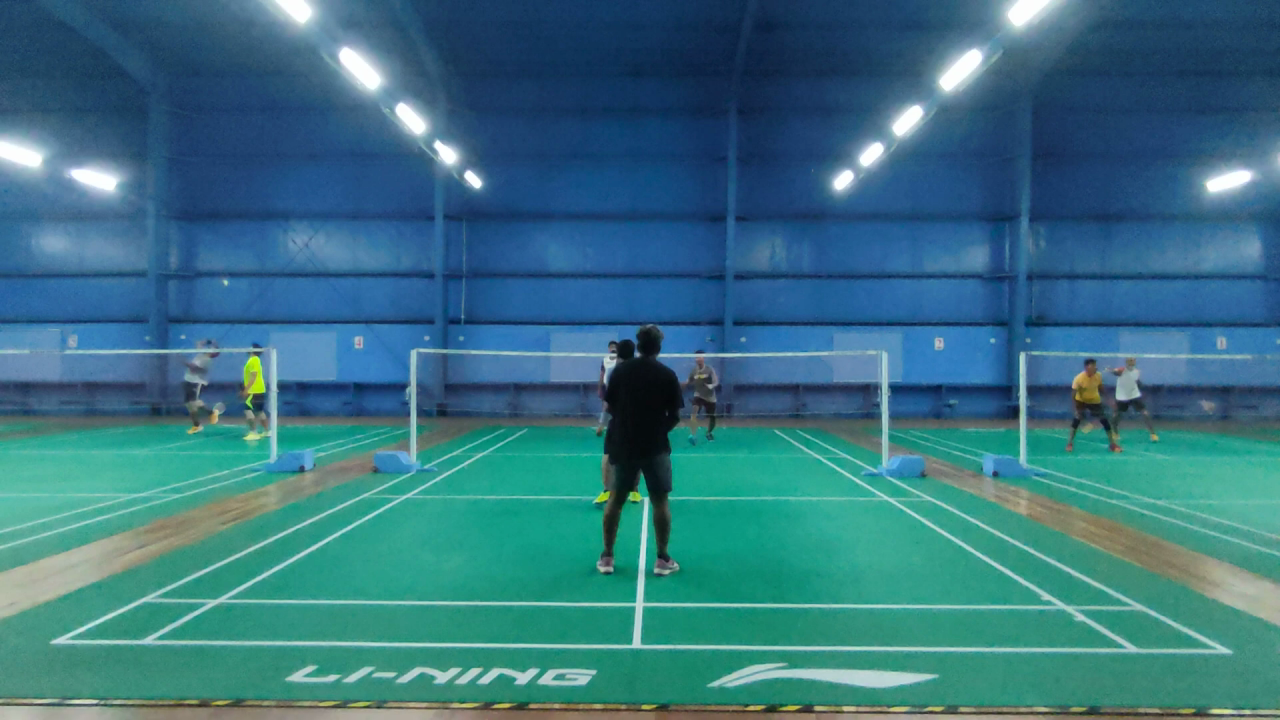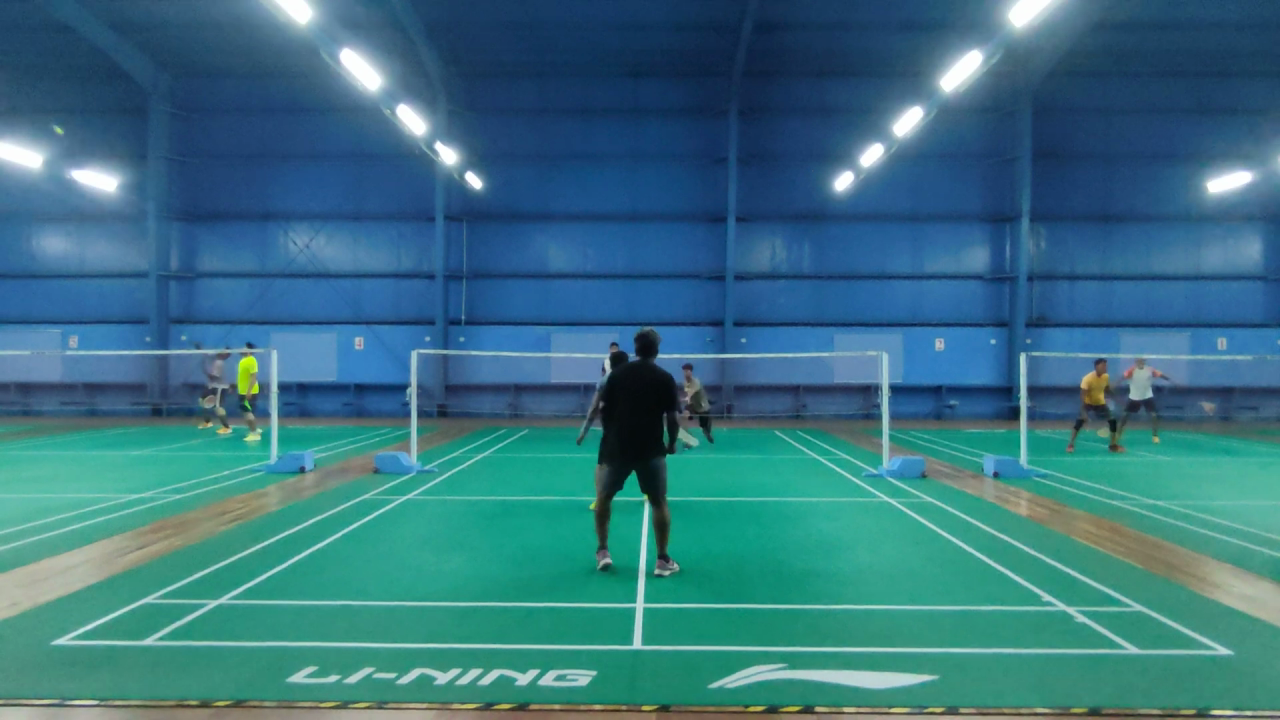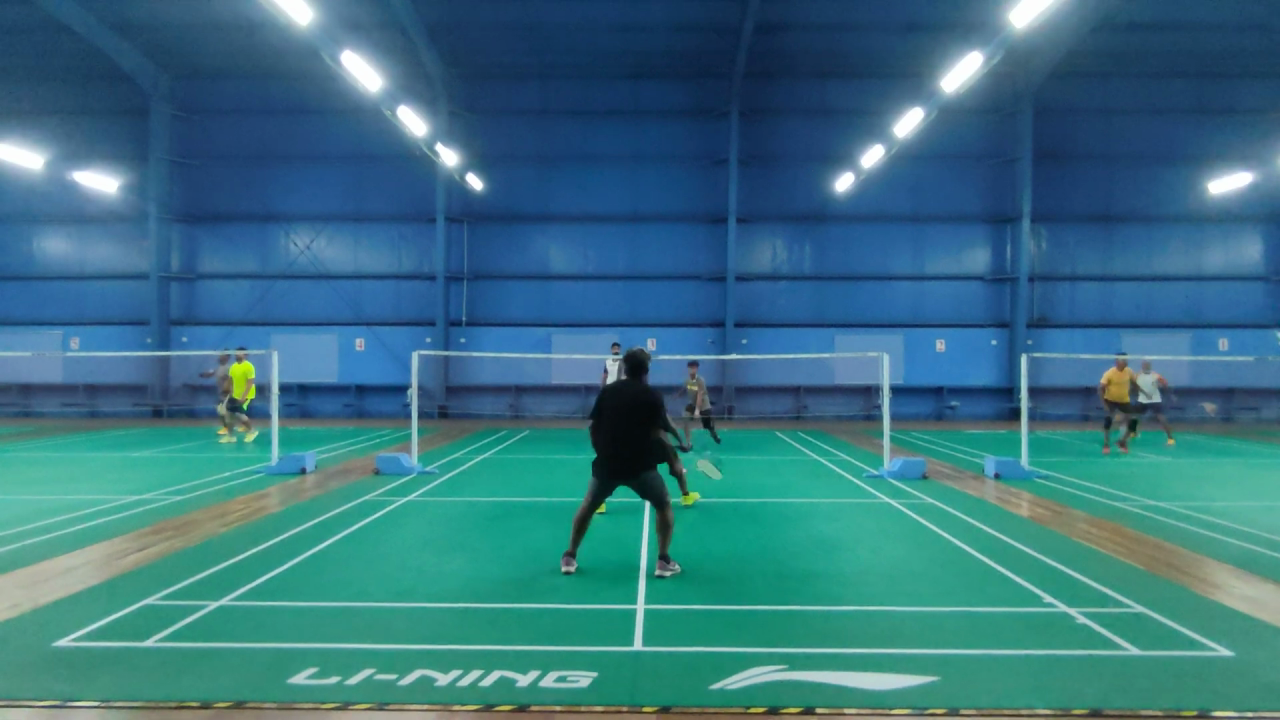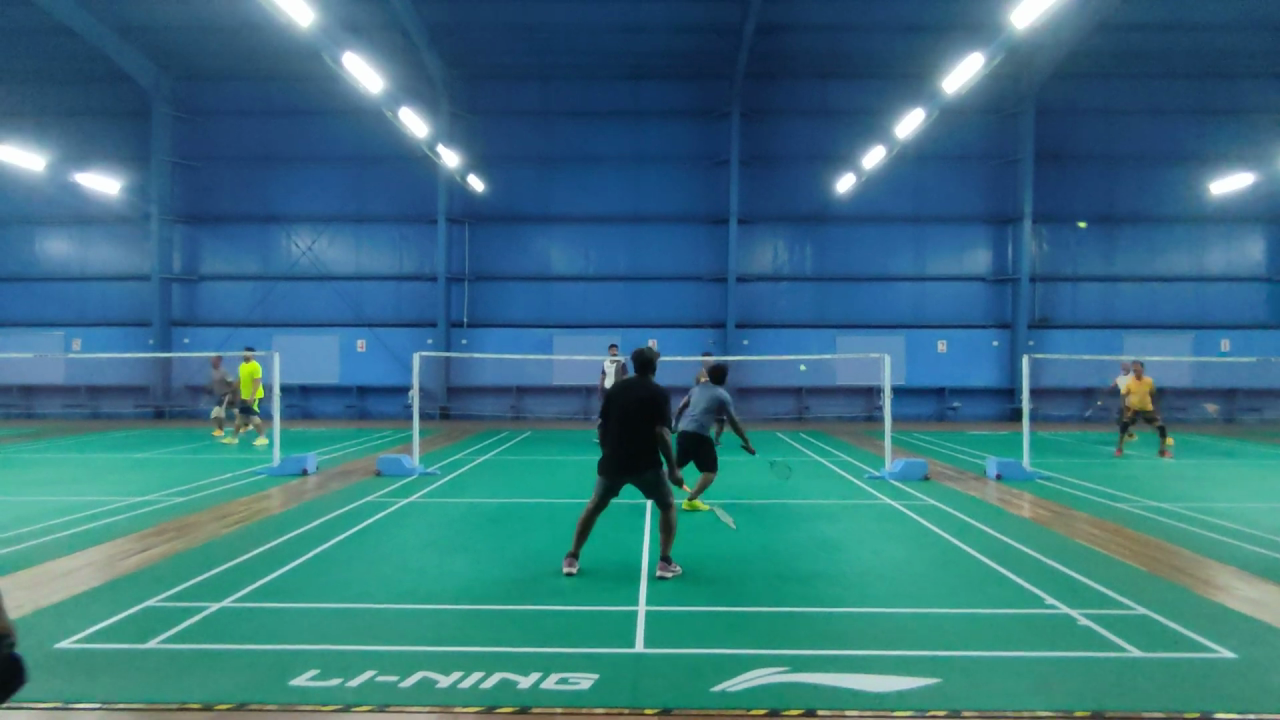
dt=0.3s
person 1, frame 1
left shoulder: (620, 371)
right shoulder: (667, 375)
left elbow: (610, 408)
right elbow: (675, 416)
left hip: (623, 447)
right hip: (655, 447)
left knee: (615, 500)
right knee: (660, 501)
left ankle: (607, 557)
right ankle: (662, 559)
person 1, frame 2
left shoulder: (618, 374)
right shoulder: (665, 378)
left elbow: (604, 411)
right elbow: (672, 419)
right wrist: (671, 443)
left hip: (617, 448)
right hip: (650, 450)
left knee: (604, 497)
right knee: (659, 503)
left ankle: (603, 550)
right ankle: (663, 560)
person 1, frame 3
left shoulder: (607, 391)
right shoulder: (652, 395)
left elbow: (593, 428)
right elbow: (658, 436)
left hip: (607, 464)
right hip: (640, 466)
left knee: (588, 505)
right knee: (664, 506)
left ankle: (569, 557)
right ankle: (664, 561)
person 1, frame 4
left shoulder: (615, 388)
right shoulder: (659, 393)
left elbow: (602, 426)
right elbow: (661, 434)
right wrist: (673, 469)
left hip: (613, 462)
right hip: (645, 464)
left knee: (595, 506)
right knee: (667, 506)
left ankle: (572, 558)
right ankle: (665, 562)
